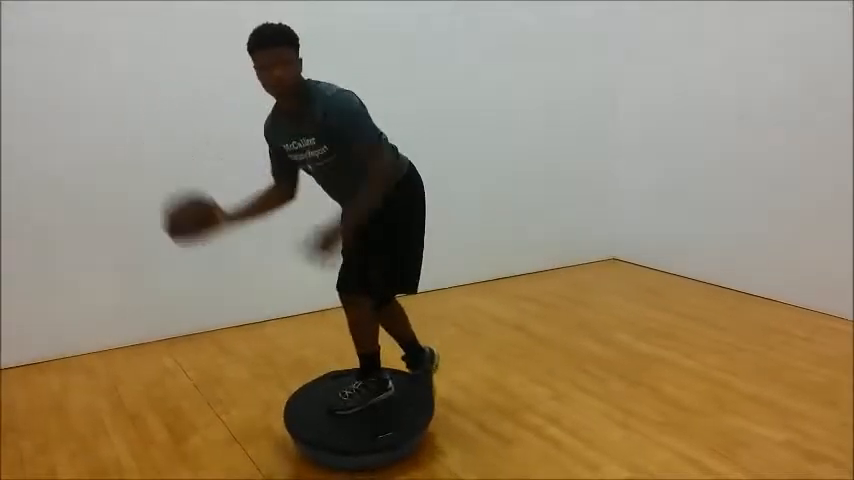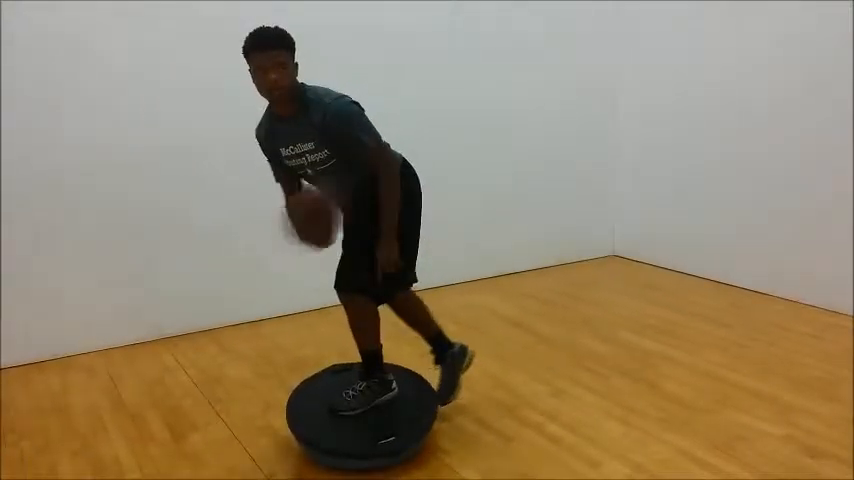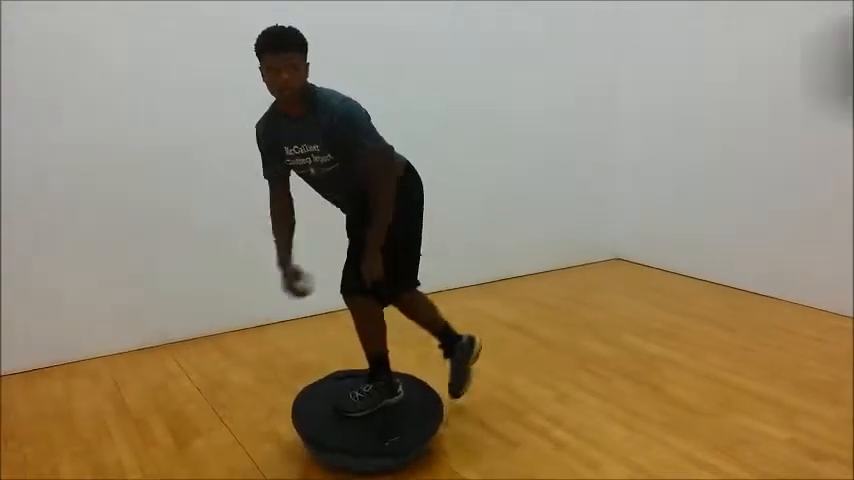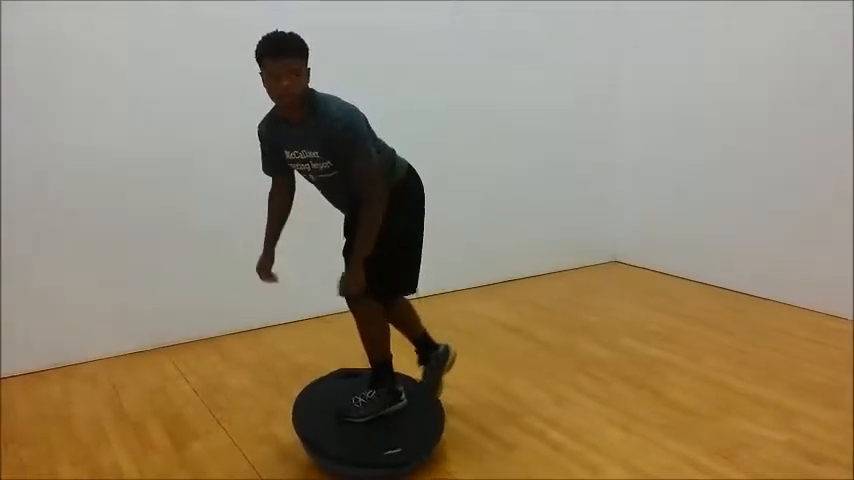
dt=0.2s
person 1, frame 1
left shoulder: (337, 105)
right shoulder: (276, 127)
left elbow: (381, 171)
right elbow: (285, 190)
left wrist: (343, 229)
right wrist: (230, 217)
left hip: (398, 195)
right hip: (360, 206)
left knee: (355, 289)
right knee: (372, 291)
left ankle: (372, 379)
right ankle: (418, 358)
person 1, frame 2
left shoulder: (337, 110)
right shoulder: (267, 133)
left elbow: (387, 169)
right elbow: (292, 191)
left wrist: (387, 238)
left hip: (392, 196)
right hip: (356, 205)
left knee: (353, 288)
right knee: (393, 289)
left ankle: (375, 380)
right ankle: (448, 351)
person 1, frame 3
left shoulder: (341, 113)
right shoulder: (268, 130)
left elbow: (384, 179)
right elbow: (279, 194)
left wrist: (373, 250)
right wrist: (285, 260)
left hip: (395, 194)
right hip: (359, 206)
left knee: (358, 289)
right knee: (392, 287)
left ankle: (381, 382)
right ankle: (456, 344)
person 1, frame 4
left shoulder: (341, 120)
right shoulder: (270, 130)
left elbow: (375, 193)
right elbow: (282, 186)
left wrist: (357, 263)
right wrist: (268, 249)
left hip: (396, 196)
right hip: (359, 206)
left knee: (363, 292)
right knee: (380, 291)
left ankle: (384, 389)
right ankle: (432, 352)
